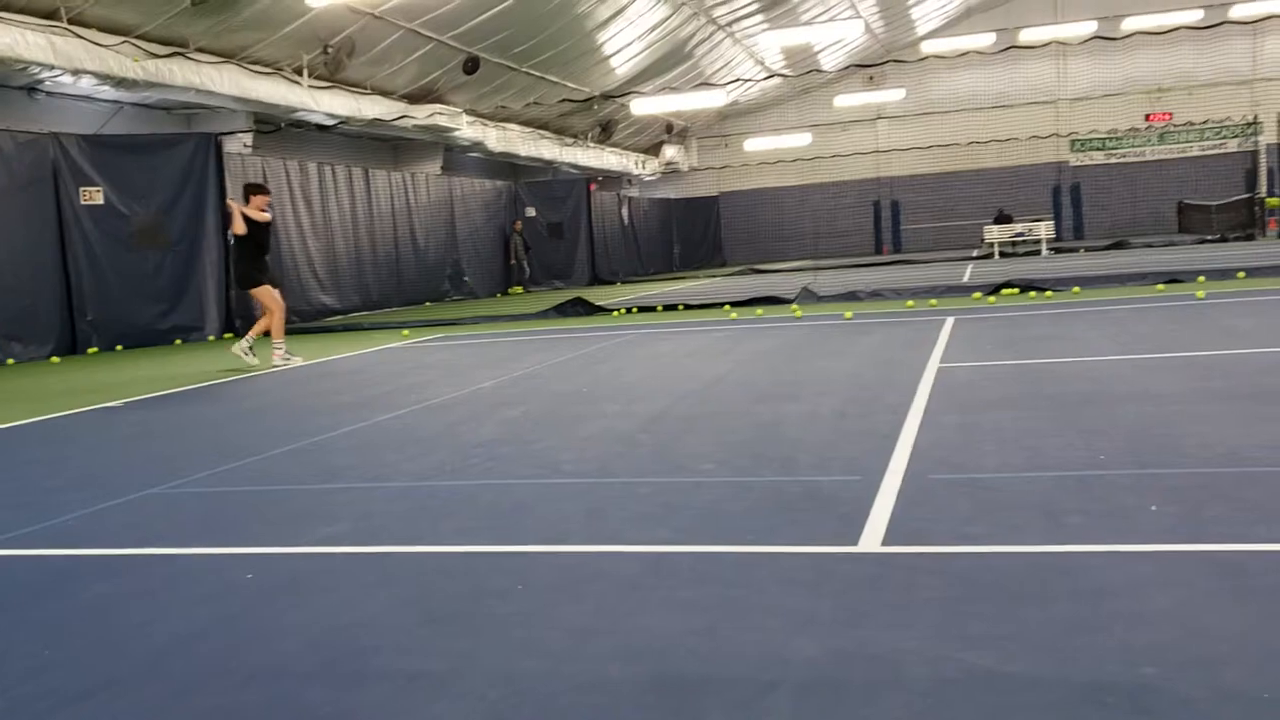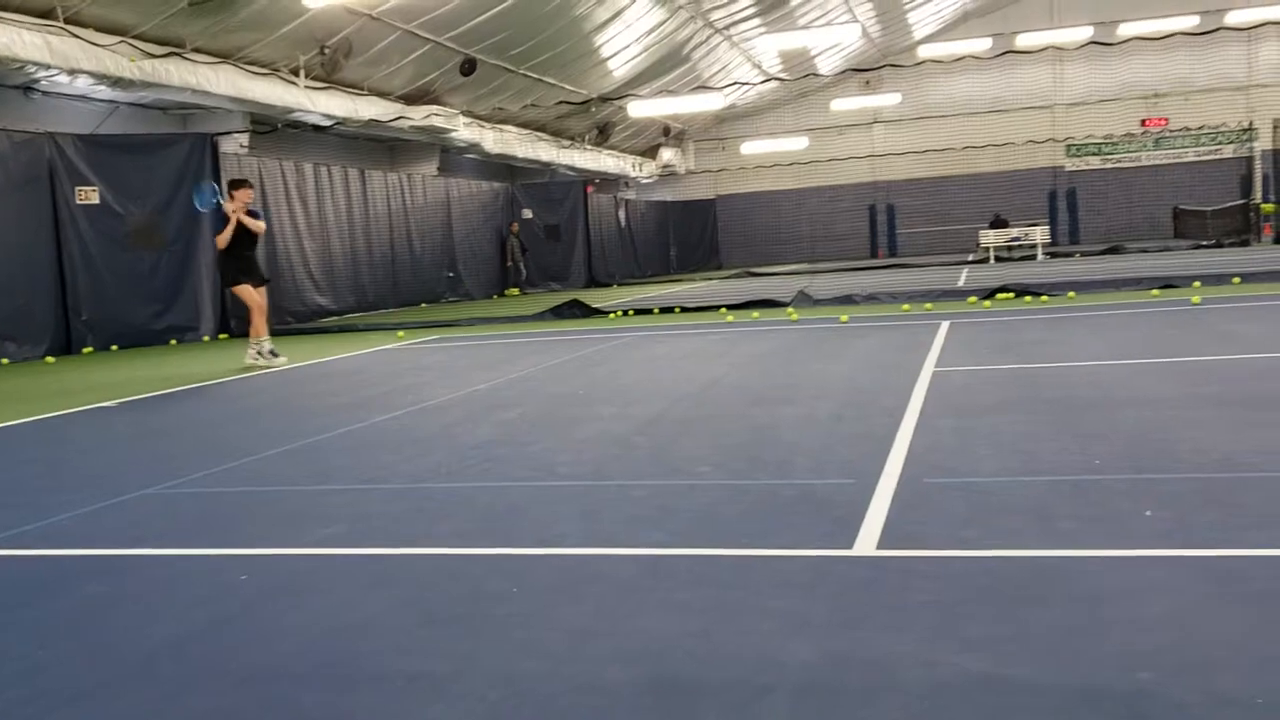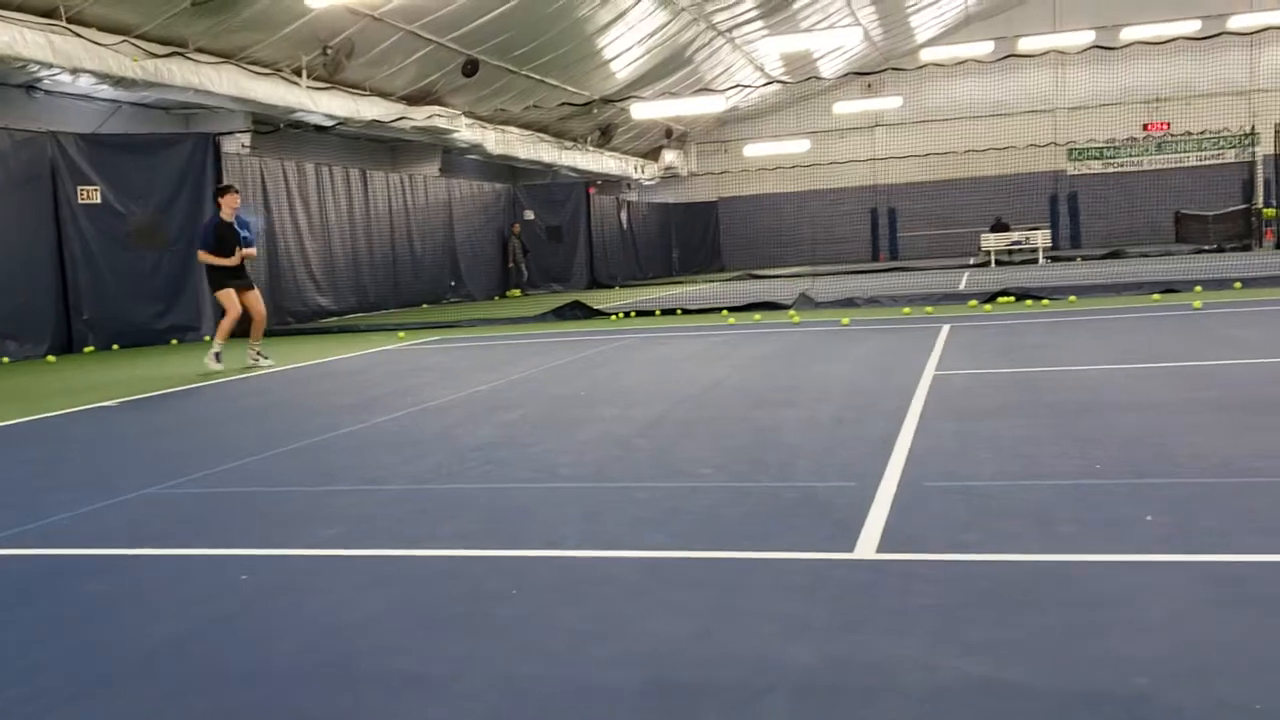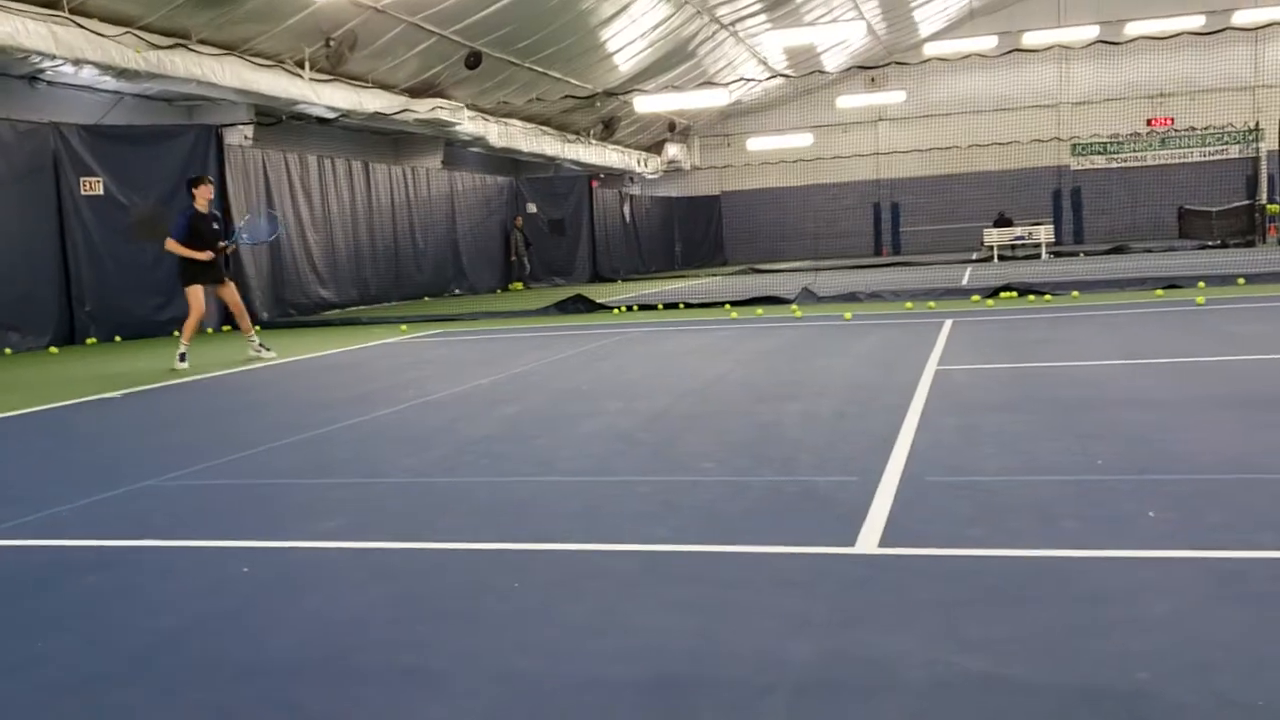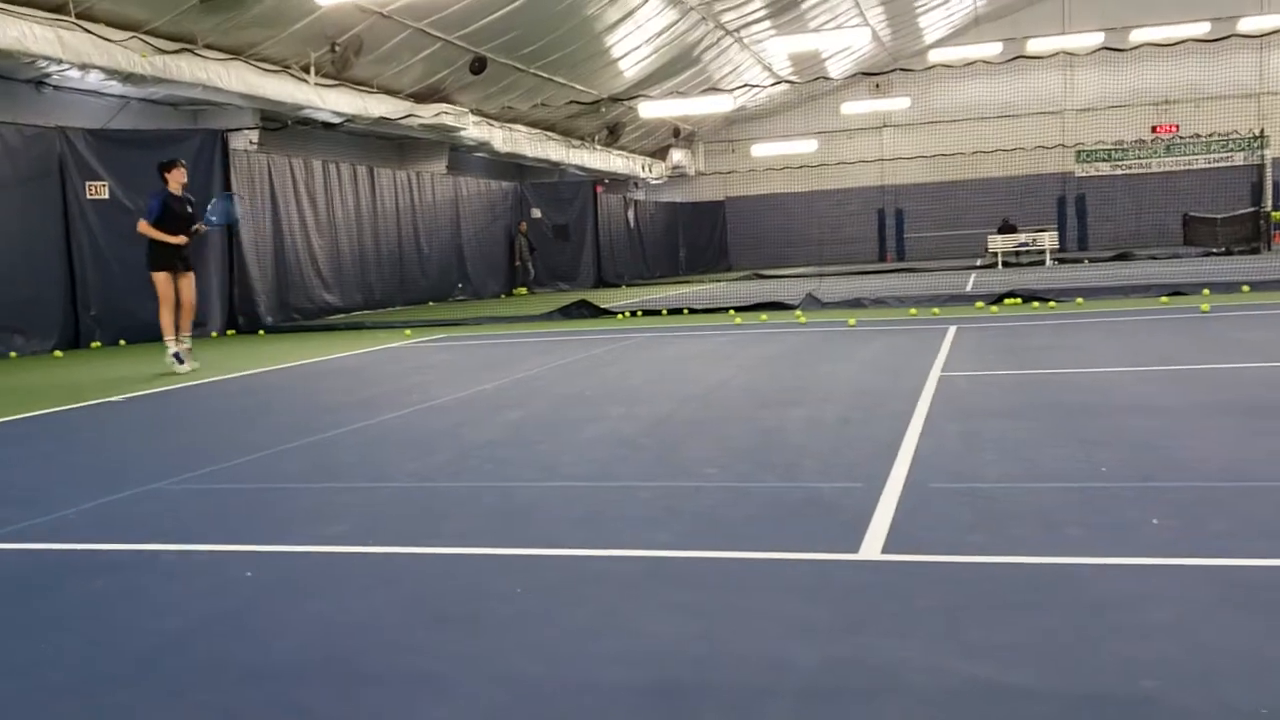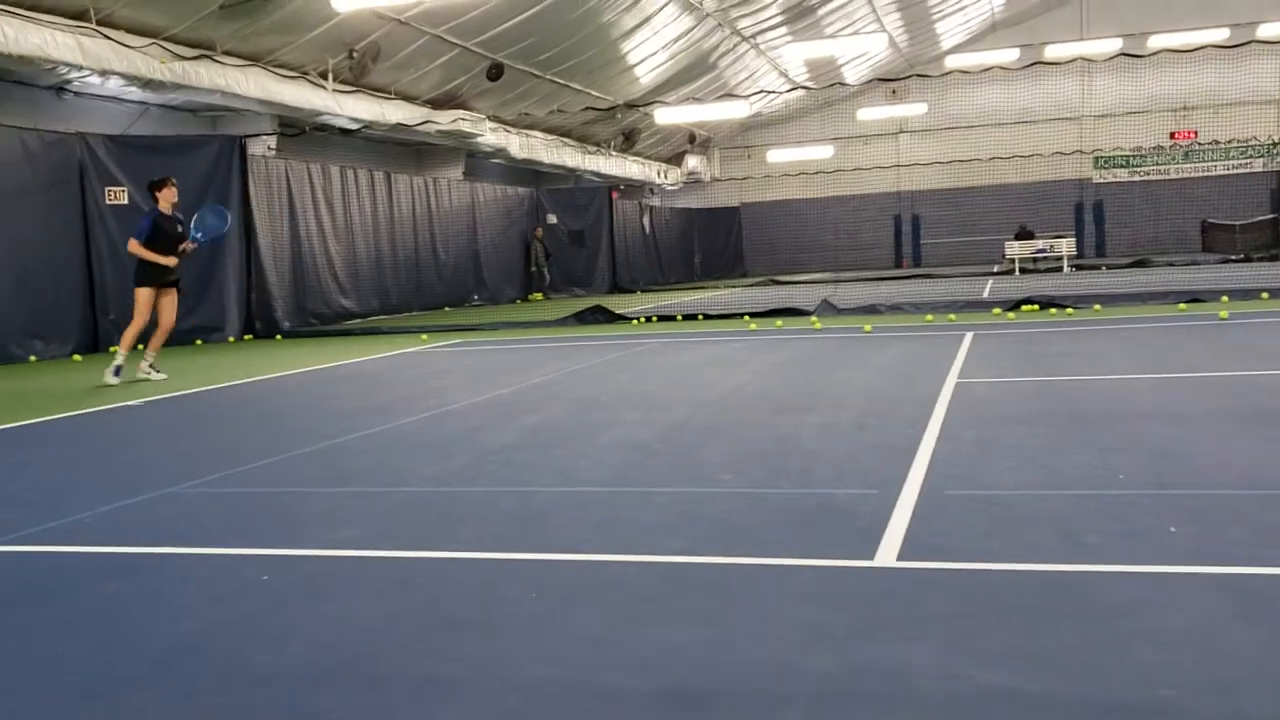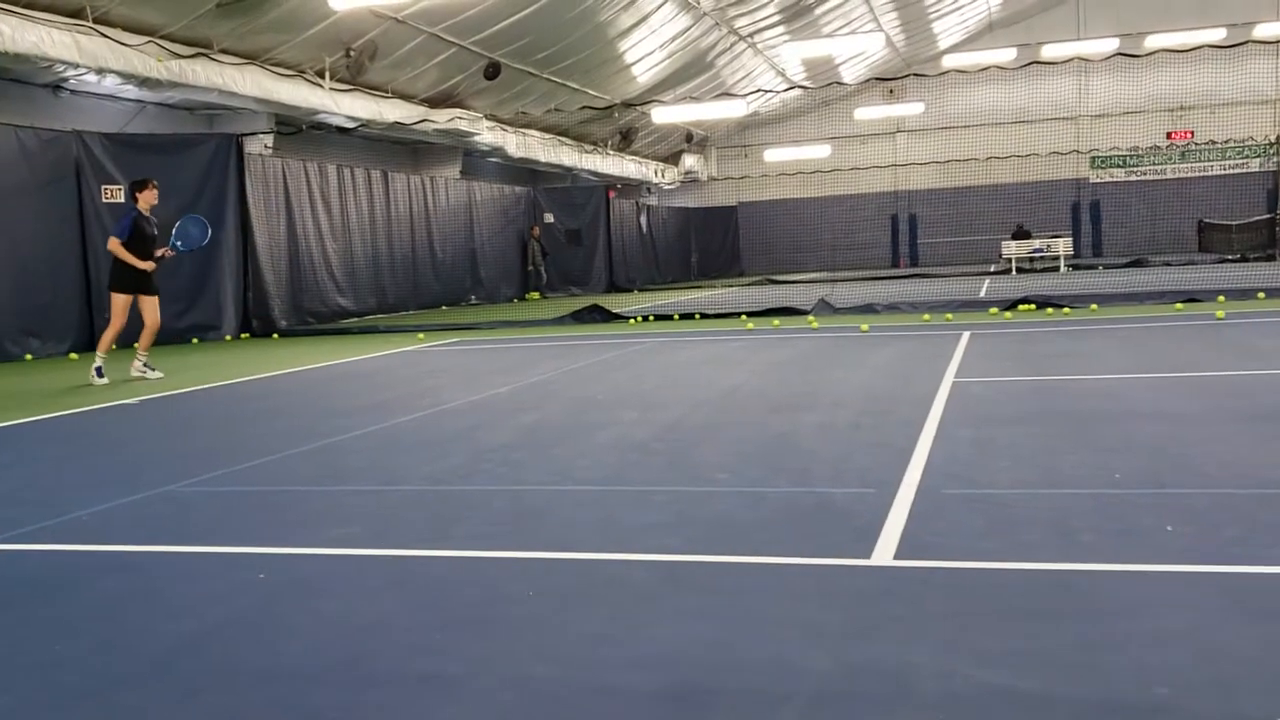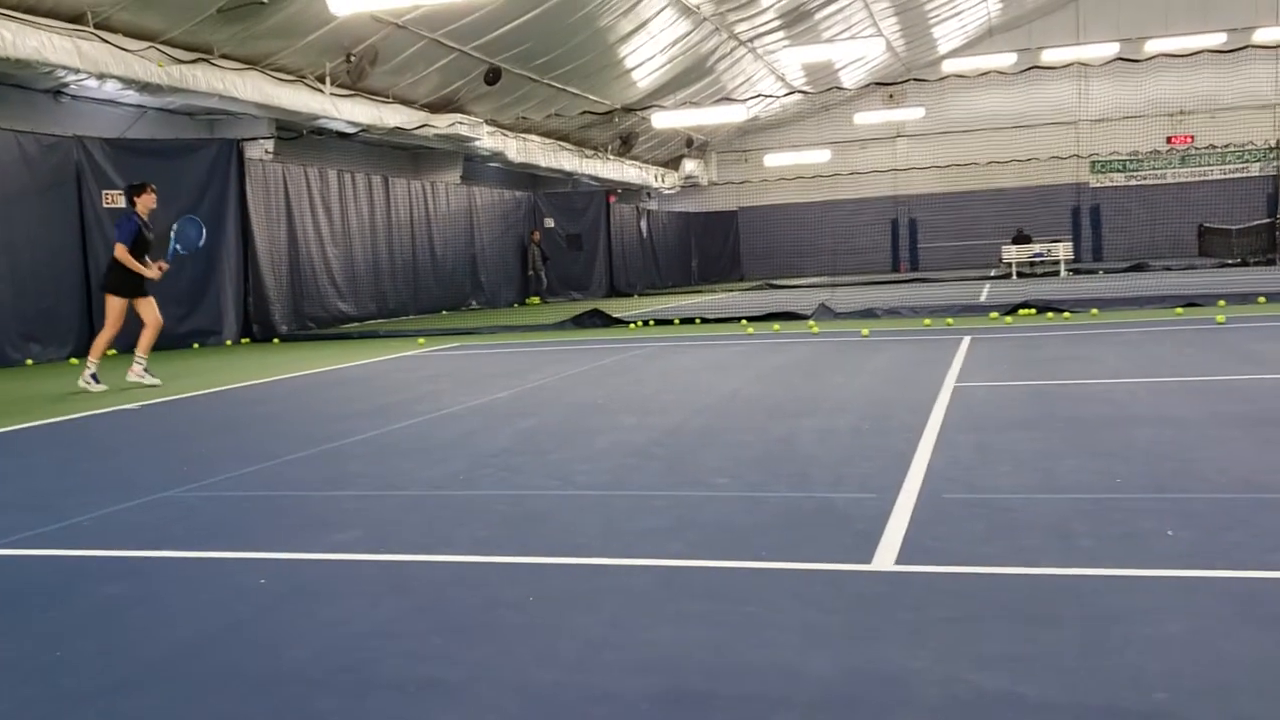
dt=0.2s
person 1, frame 1
left shoulder: (264, 214)
right shoulder: (241, 219)
left elbow: (264, 217)
right elbow: (240, 231)
left wrist: (241, 208)
right wrist: (236, 210)
left hip: (261, 269)
right hip: (248, 271)
left knee: (272, 315)
right knee: (278, 307)
left ankle: (245, 345)
right ankle: (280, 354)
person 1, frame 2
left shoulder: (253, 214)
right shoulder: (225, 217)
left elbow: (261, 229)
right elbow: (221, 244)
left wrist: (239, 215)
right wrist: (233, 220)
left hip: (250, 266)
right hip: (233, 270)
left knee: (262, 310)
right knee: (258, 307)
left ankle: (254, 353)
right ankle: (267, 350)
person 1, frame 3
left shoulder: (242, 223)
right shoulder: (212, 225)
left elbow: (253, 251)
right elbow: (201, 255)
left wrist: (244, 252)
right wrist: (227, 261)
left hip: (240, 274)
right hip: (220, 275)
left knee: (260, 314)
right knee: (234, 311)
left ankle: (255, 353)
right ankle: (215, 352)
person 1, frame 4
left shoulder: (215, 216)
right shoulder: (187, 217)
right elbow: (169, 244)
left wrist: (223, 246)
right wrist: (198, 255)
left hip: (215, 267)
right hip: (193, 270)
left knee: (238, 306)
right knee: (198, 311)
left ankle: (254, 345)
right ankle: (182, 352)
person 1, frame 5
left shoulder: (189, 200)
right shoulder: (159, 199)
right elbow: (142, 227)
left wrist: (196, 229)
right wrist: (172, 238)
left hip: (182, 256)
right hip: (161, 257)
left knee: (189, 303)
right knee: (167, 303)
left ankle: (184, 348)
right ankle: (172, 351)
person 1, frame 6
left shoulder: (178, 219)
right shoulder: (151, 219)
right elbow: (132, 247)
left wrist: (184, 248)
right wrist: (162, 259)
left hip: (168, 276)
right hip: (147, 275)
left knee: (168, 323)
right knee: (140, 321)
left ankle: (146, 365)
right ankle: (116, 365)
person 1, frame 7
left shoulder: (152, 221)
right shoulder: (130, 218)
right elbow: (112, 245)
left wrist: (161, 254)
right wrist: (139, 264)
left hip: (145, 278)
right hip: (124, 276)
left knee: (153, 323)
right knee: (118, 323)
left ankle: (140, 364)
right ankle: (97, 365)
person 1, frame 8
left shoulder: (146, 224)
right shoulder: (131, 222)
right elbow: (120, 253)
left wrist: (154, 265)
right wrist: (145, 271)
left hip: (136, 282)
right hip: (119, 280)
left knee: (155, 322)
right knee: (112, 327)
left ankle: (137, 369)
right ankle: (88, 373)
